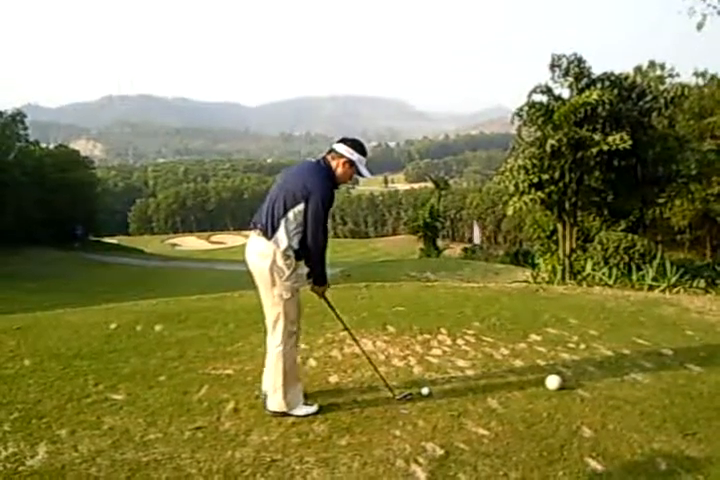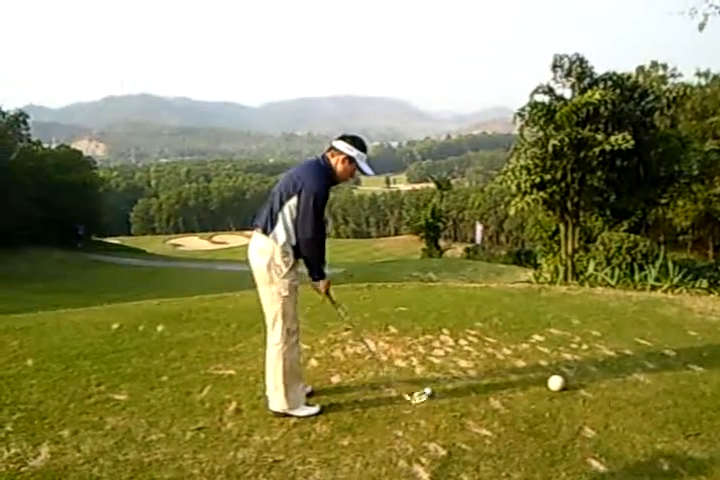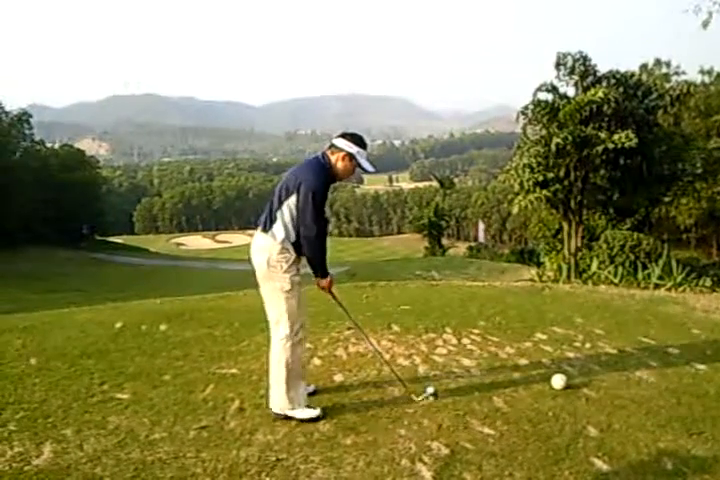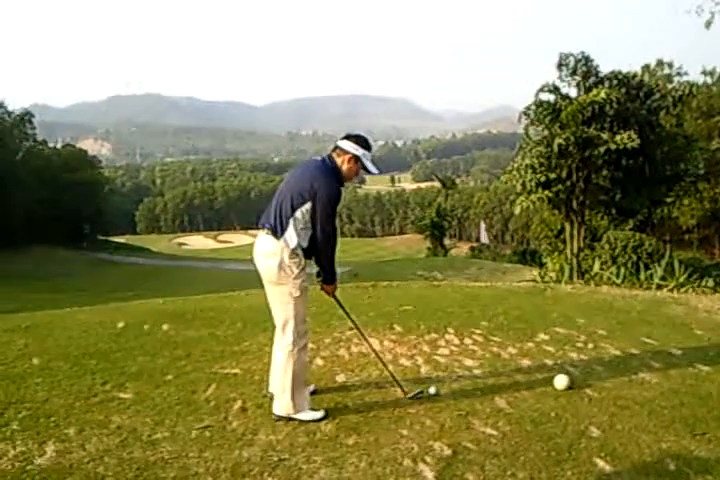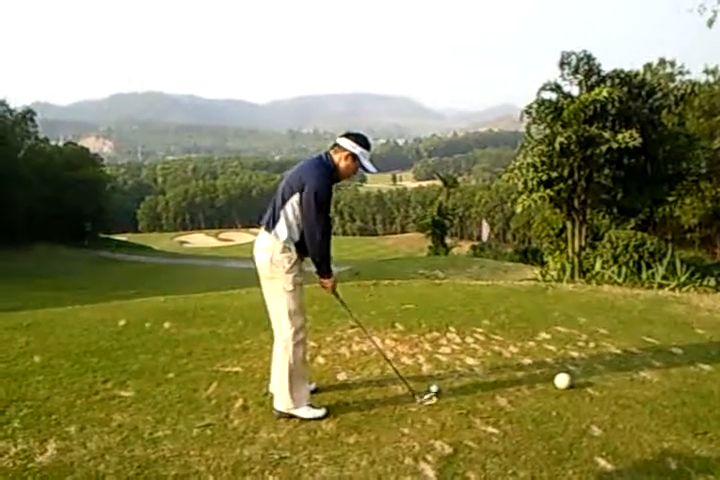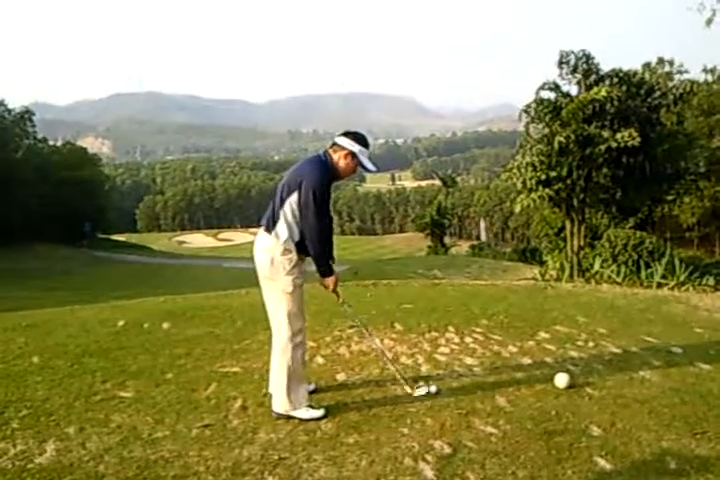
dt=0.4s
person 1, frame 1
left shoulder: (304, 169)
right shoulder: (321, 187)
right elbow: (316, 238)
left wrist: (310, 272)
right wrist: (320, 279)
left hip: (260, 246)
right hip: (274, 255)
left knee: (285, 324)
right knee: (284, 330)
left ankle: (273, 385)
right ankle: (283, 400)
person 1, frame 2
left shoulder: (312, 172)
right shoulder: (315, 181)
left elbow: (314, 229)
right elbow: (307, 234)
left wrist: (319, 271)
right wrist: (318, 276)
left hip: (270, 250)
right hip: (274, 255)
left knee: (284, 326)
right knee: (284, 329)
left ankle: (282, 386)
right ankle: (285, 401)
person 1, frame 3
left shoulder: (312, 170)
right shoulder: (314, 179)
left elbow: (316, 226)
right elbow: (309, 231)
left wrist: (320, 269)
right wrist: (321, 273)
left hip: (275, 249)
right hip: (276, 253)
left knee: (287, 324)
right knee: (289, 328)
left ankle: (288, 384)
right ankle: (286, 403)
person 1, frame 4
left shoulder: (312, 168)
right shoulder: (327, 184)
right elbow: (325, 235)
left wrist: (324, 271)
right wrist: (329, 277)
left hip: (270, 246)
right hip: (282, 255)
left knee: (287, 325)
right knee: (293, 332)
left ankle: (282, 384)
right ankle: (289, 405)
person 1, frame 5
left shoulder: (318, 171)
right shoulder: (317, 177)
left elbow: (320, 224)
right elbow: (313, 230)
left wrist: (325, 267)
right wrist: (325, 273)
left hip: (284, 251)
right hip: (278, 253)
left knee: (293, 323)
right knee: (291, 328)
left ankle: (285, 383)
right ankle: (290, 401)
person 1, frame 6
left shoulder: (315, 169)
right shoulder: (316, 175)
left elbow: (321, 224)
right elbow: (313, 228)
left wrist: (328, 264)
right wrist: (326, 271)
left hip: (281, 250)
right hip: (279, 253)
left knee: (290, 324)
right knee: (289, 329)
left ankle: (284, 383)
right ankle: (288, 402)
